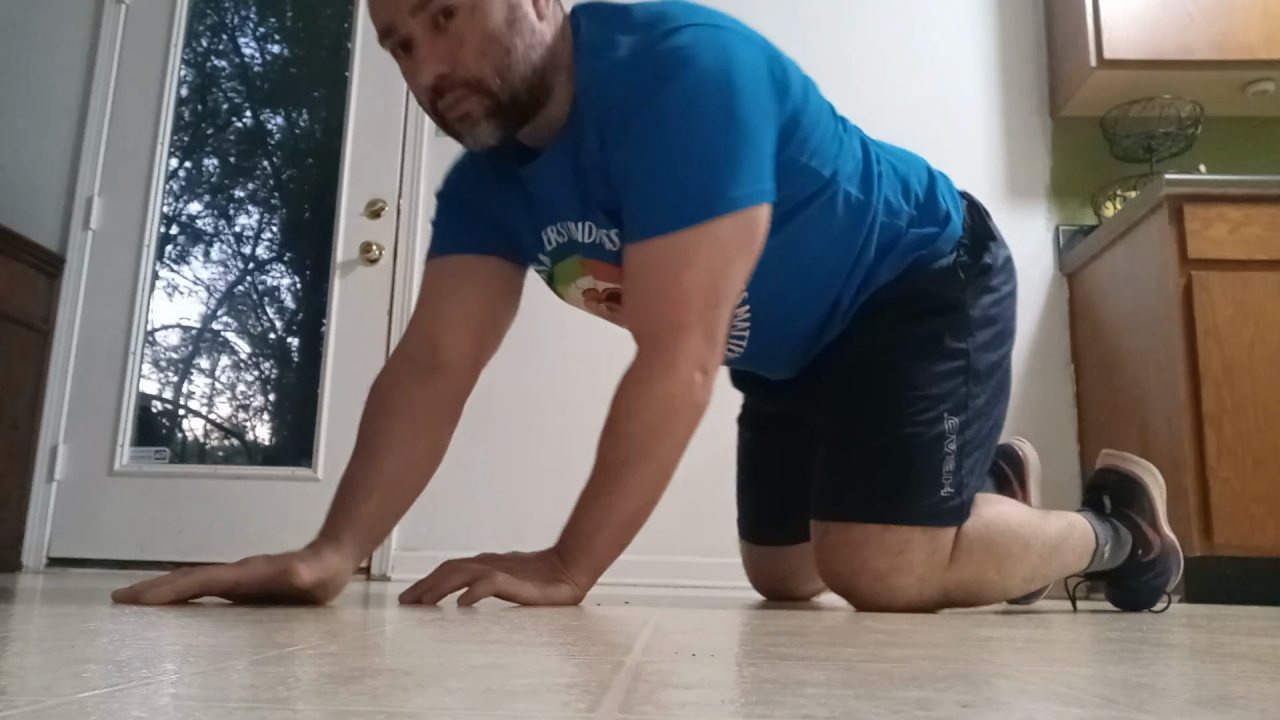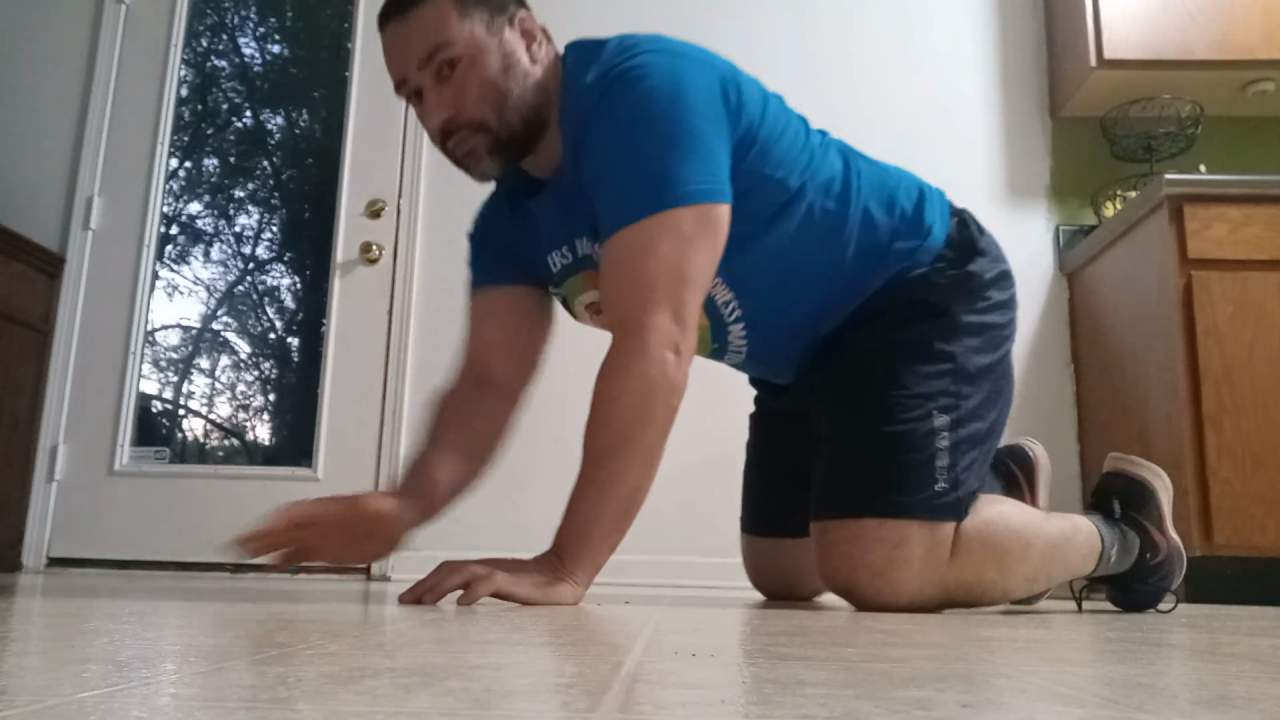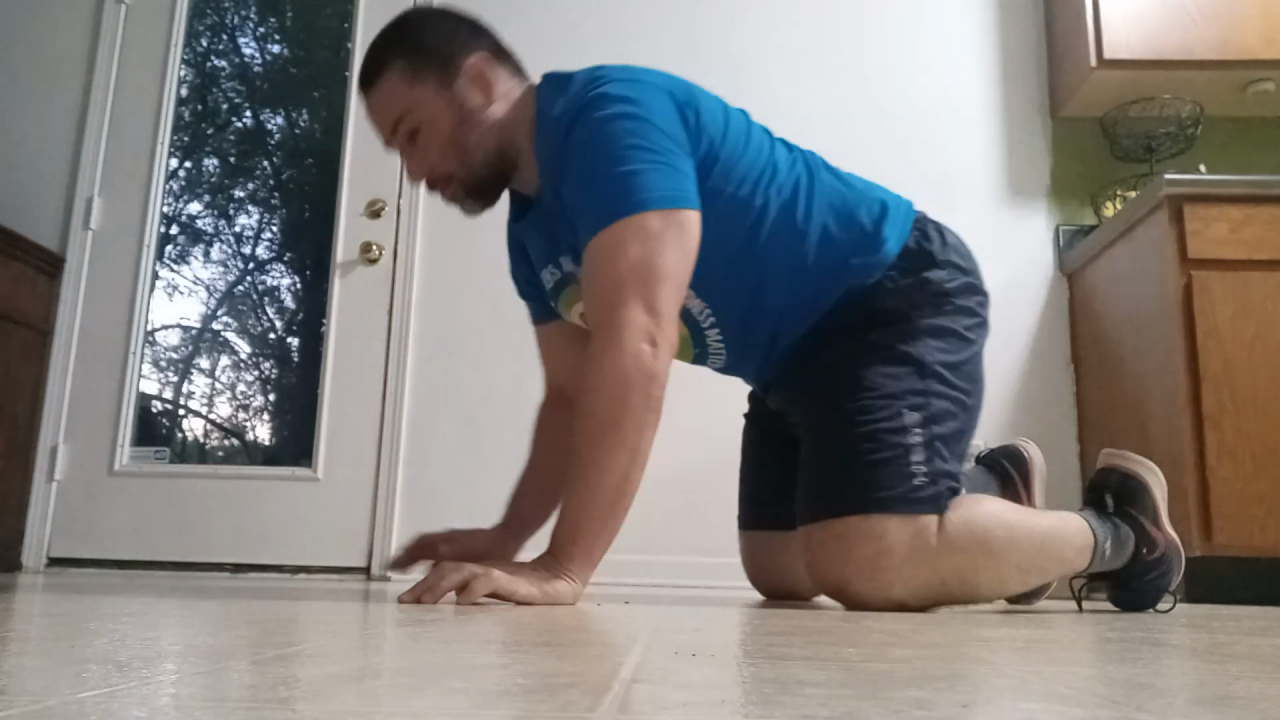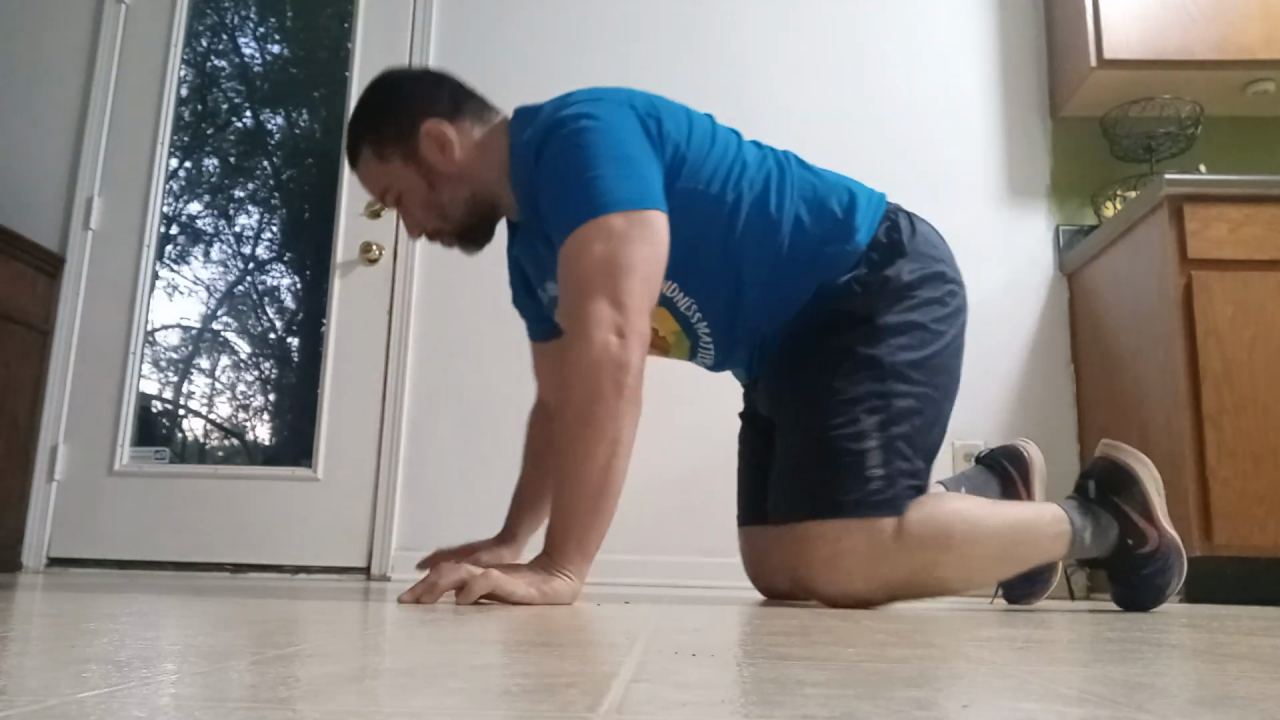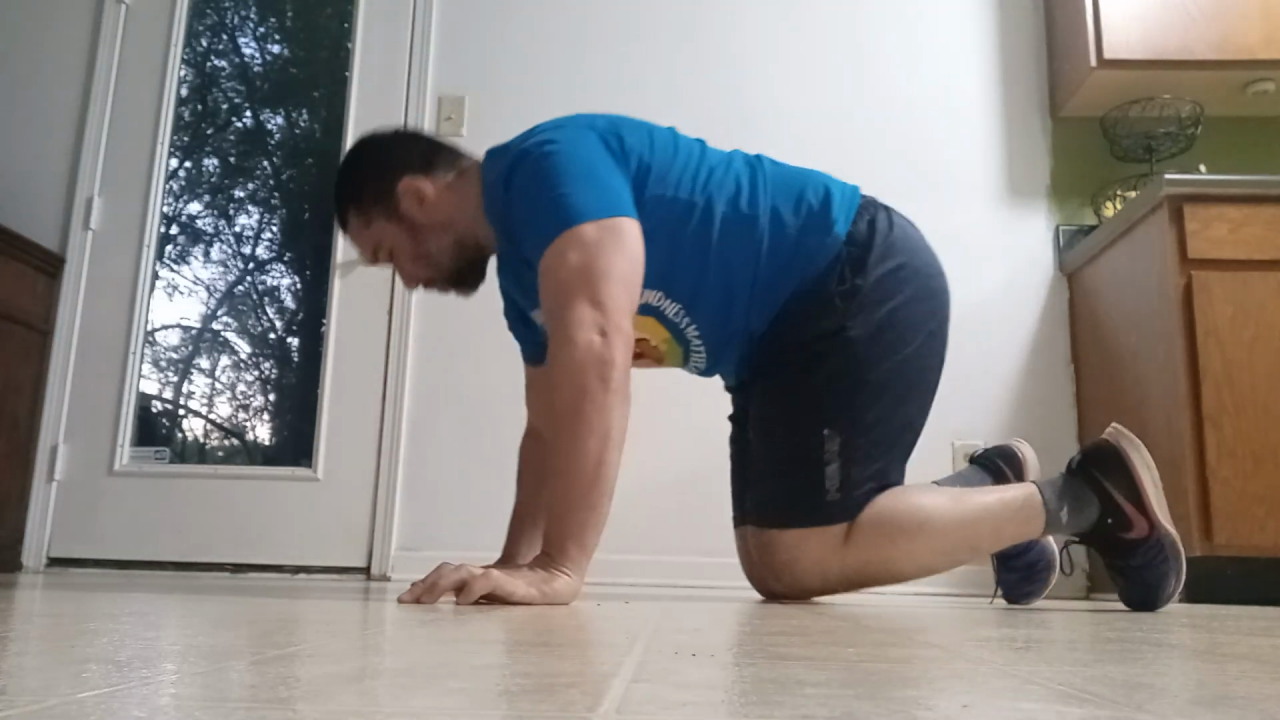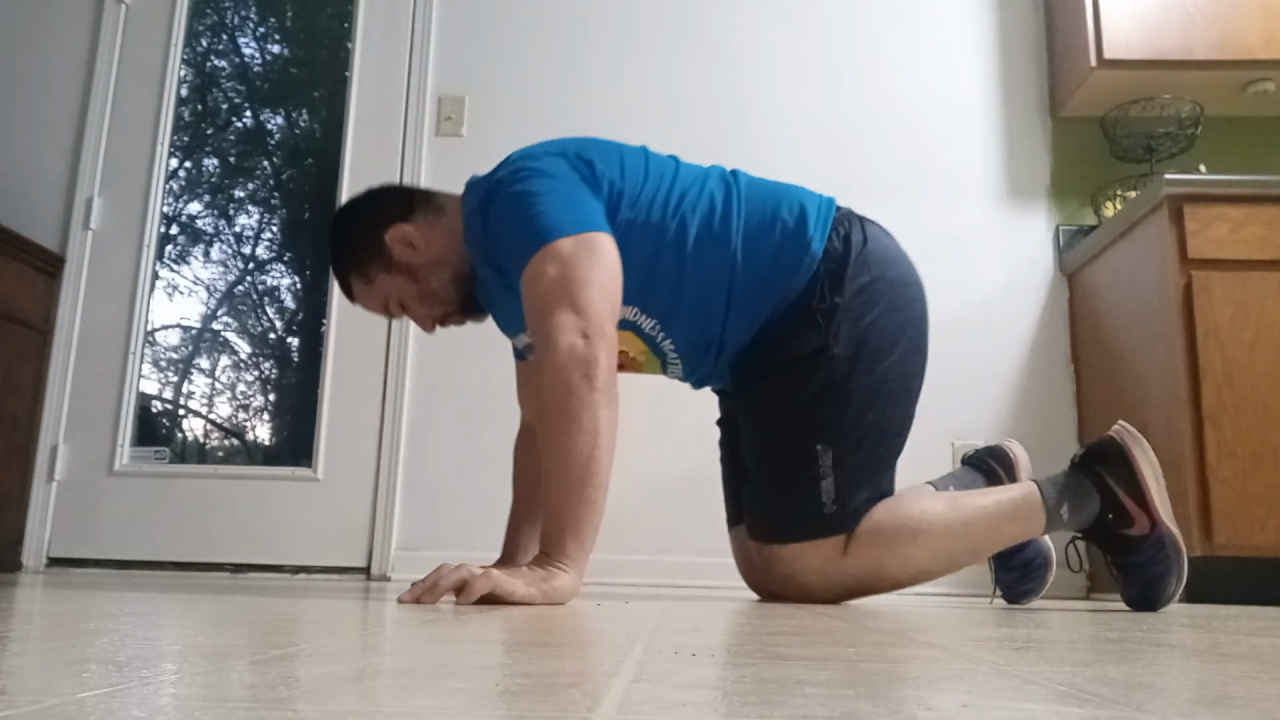
dt=0.2s
person 1, frame 1
right shoulder: (488, 184)
left elbow: (677, 358)
right elbow: (432, 368)
left wrist: (566, 569)
right wrist: (330, 555)
left hip: (925, 291)
right hip: (792, 349)
left knee: (881, 567)
right knee: (783, 577)
left ankle: (1111, 522)
right ankle: (986, 482)
person 1, frame 2
left shoulder: (636, 93)
right shoulder: (512, 221)
left elbow: (652, 342)
right elbow: (488, 385)
left wrist: (567, 566)
right wrist: (401, 510)
left hip: (931, 297)
right hip: (806, 360)
left knee: (880, 566)
right knee: (783, 574)
left ankle: (1119, 528)
right ankle: (993, 482)
person 1, frame 3
left shoulder: (608, 116)
right shoulder: (531, 235)
left elbow: (636, 342)
right elbow: (574, 402)
left wrist: (565, 568)
right wrist: (507, 535)
left hip: (900, 301)
right hip: (796, 360)
left knee: (874, 563)
right knee: (780, 573)
left ankle: (1117, 529)
right ankle: (991, 486)
person 1, frame 4
left shoulder: (575, 137)
right shoulder: (529, 248)
left elbow: (608, 345)
right elbow: (560, 405)
left wrist: (559, 568)
right wrist: (508, 542)
left hip: (879, 290)
right hip: (791, 346)
left knee: (837, 561)
right knee: (776, 572)
left ankle: (1100, 517)
right ankle: (991, 489)
person 1, frame 5
left shoulder: (544, 167)
right shoulder: (519, 268)
left elbow: (595, 350)
right elbow: (550, 428)
left wrist: (559, 569)
right wrist: (510, 564)
left hip: (864, 285)
right hip: (784, 338)
left knee: (802, 556)
right knee: (772, 569)
left ankle: (1084, 494)
right ankle: (989, 487)
person 1, frame 6
left shoulder: (519, 198)
right shoulder: (508, 275)
left elbow: (580, 358)
right elbow: (545, 425)
left wrist: (558, 567)
right wrist: (511, 563)
left hip: (844, 297)
right hip: (776, 340)
left knee: (808, 562)
right knee: (767, 568)
left ankle: (1088, 491)
right ankle: (984, 486)
